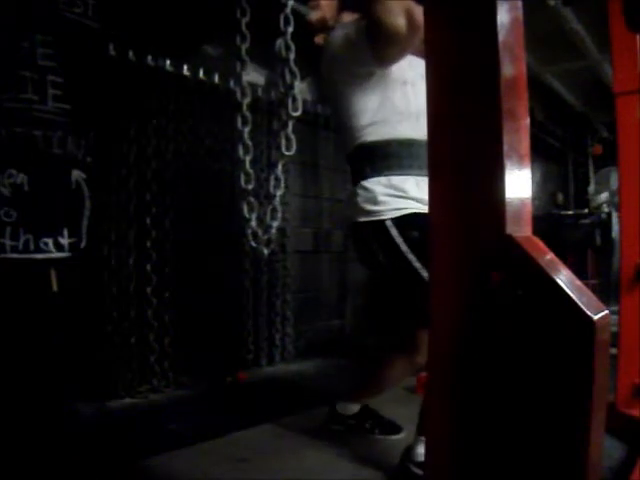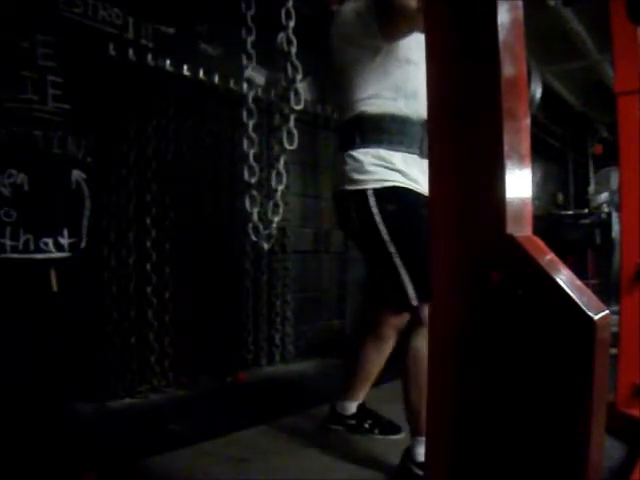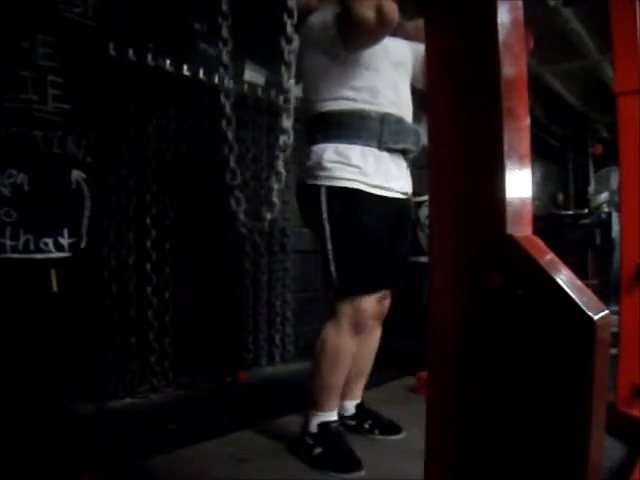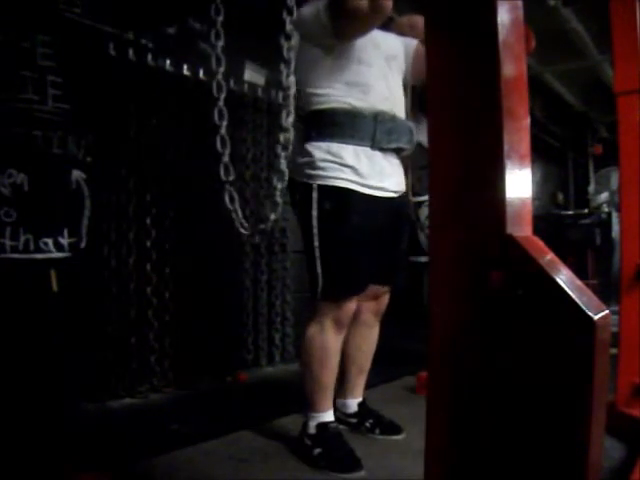
dt=1s
person 1, frame 1
left shoulder: (413, 60)
right shoulder: (350, 41)
left hip: (419, 212)
right hip: (396, 212)
left knee: (417, 342)
left ankle: (350, 408)
person 1, frame 2
left shoulder: (416, 38)
left hip: (414, 189)
right hip: (383, 187)
left knee: (394, 315)
right knee: (433, 315)
left ankle: (348, 407)
person 1, frame 3
left shoulder: (401, 46)
left hip: (392, 186)
right hip: (344, 184)
left knee: (374, 307)
right knee: (358, 308)
left ankle: (348, 407)
right ankle: (319, 427)
person 1, frame 4
left shoulder: (391, 42)
left hip: (387, 184)
right hip: (338, 181)
left knee: (373, 301)
right knee: (338, 308)
left ankle: (351, 405)
right ankle: (318, 426)
